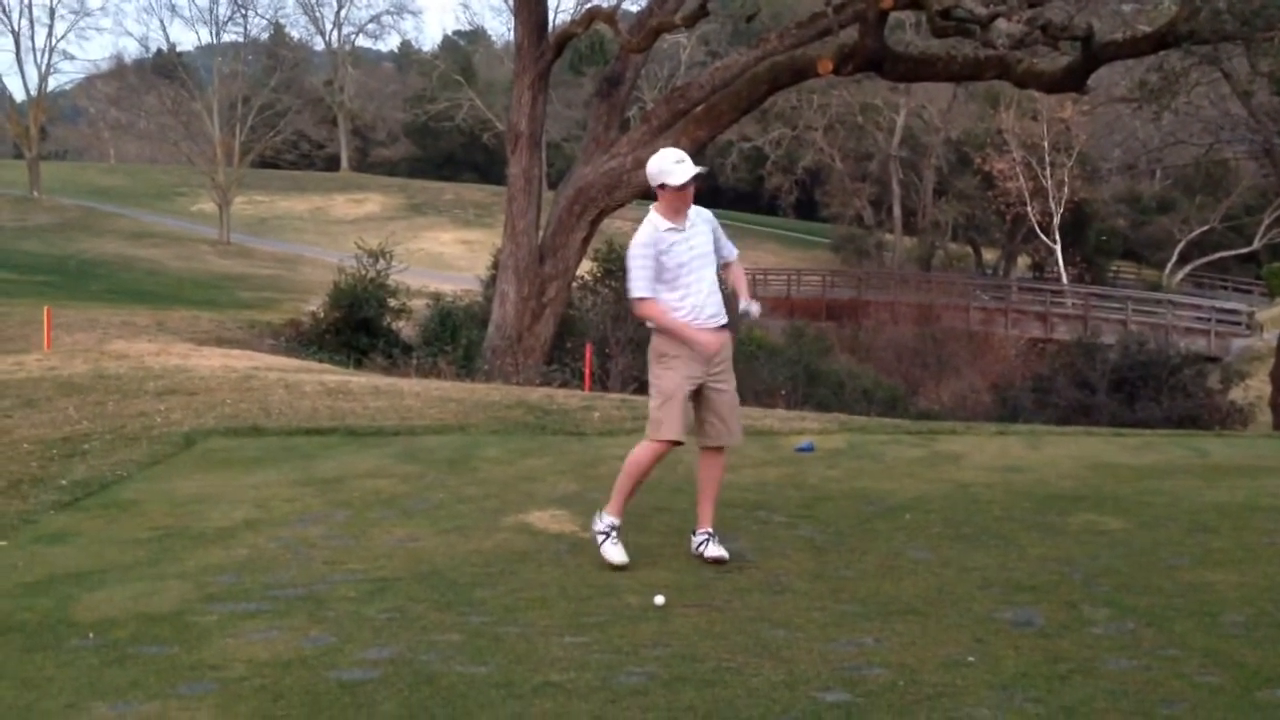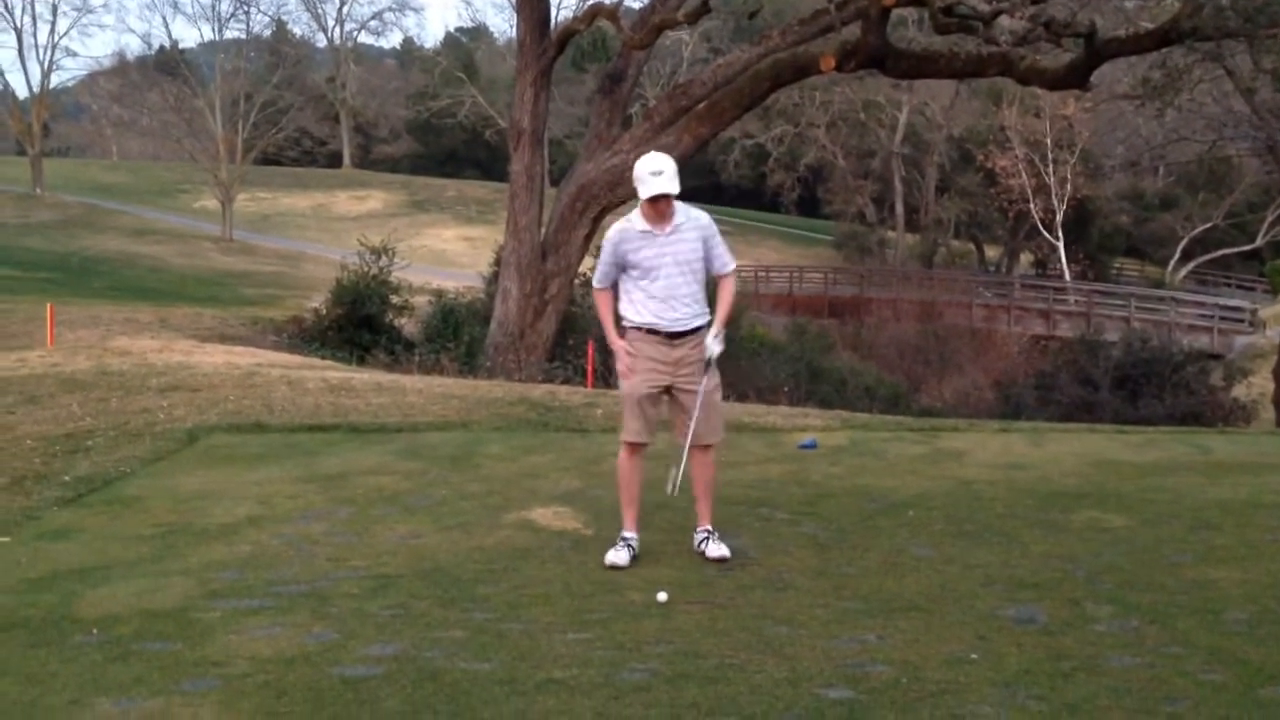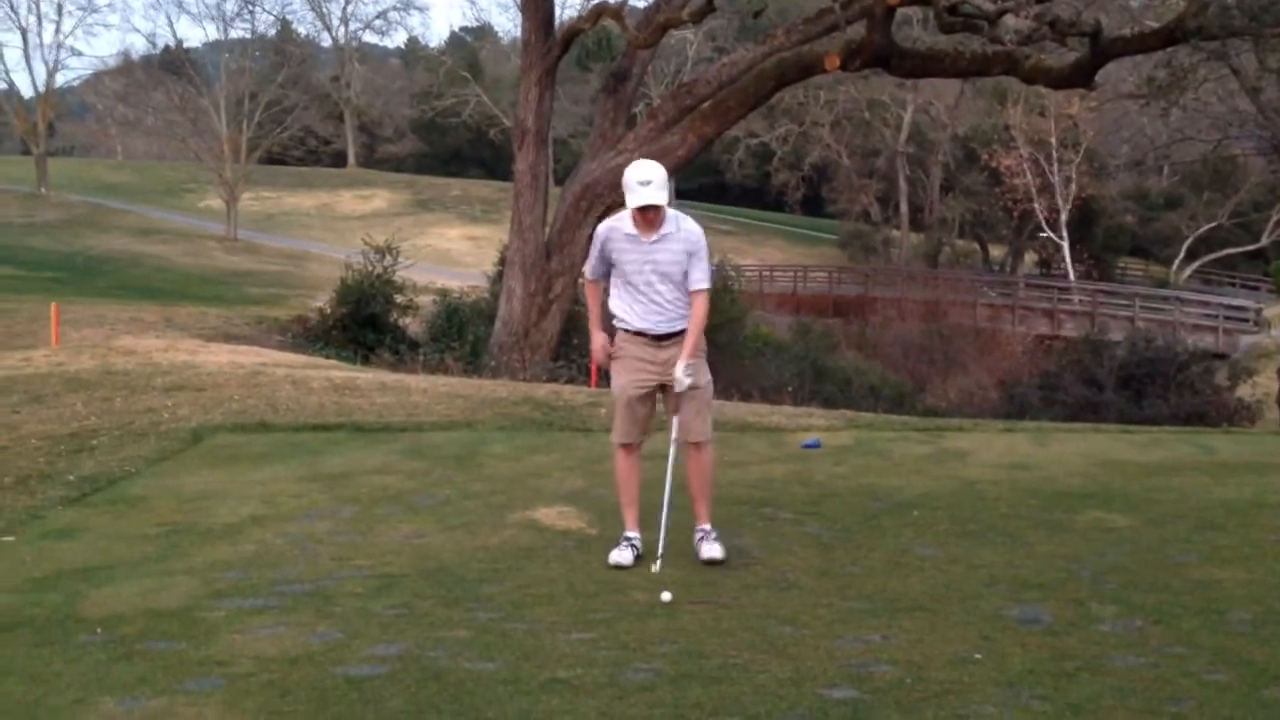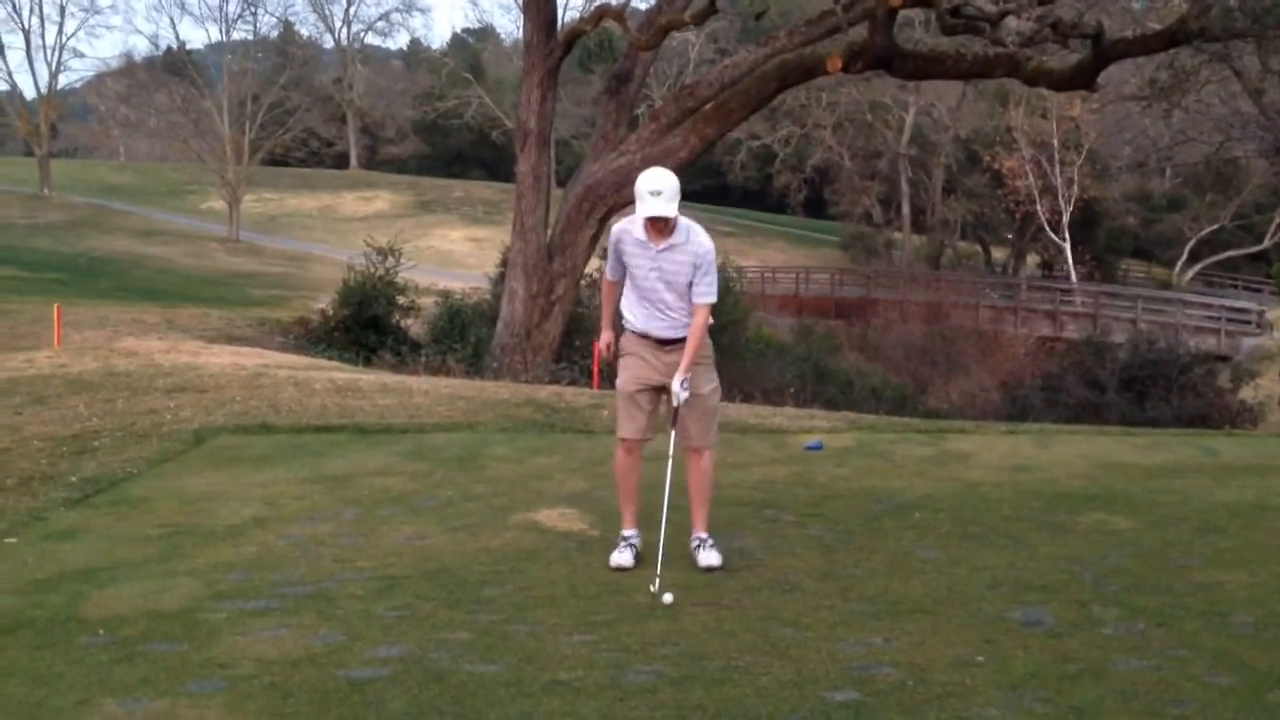
dt=0.3s
person 1, frame 1
left shoulder: (704, 219)
right shoulder: (647, 239)
left elbow: (729, 259)
right elbow: (645, 305)
left wrist: (743, 296)
right wrist: (694, 335)
left hip: (717, 343)
right hip: (674, 348)
left knee: (717, 442)
right knee: (660, 440)
left ankle: (704, 533)
right ankle: (609, 519)
person 1, frame 2
left shoulder: (700, 224)
right shoulder: (621, 234)
left elbow: (726, 275)
right elbow: (601, 289)
left wrist: (717, 327)
right wrist: (614, 340)
left hip: (694, 343)
right hip: (644, 345)
left knee: (702, 441)
right knee: (632, 442)
left ankle: (704, 530)
right ankle: (628, 535)
person 1, frame 3
left shoulder: (690, 233)
right shoulder: (608, 232)
left elbow: (700, 299)
right elbow: (594, 278)
left wrist: (686, 357)
right wrist: (596, 329)
left hip: (682, 342)
right hip: (632, 345)
left knee: (697, 440)
right knee: (627, 443)
left ankle: (704, 529)
right ankle: (631, 534)
person 1, frame 4
left shoulder: (700, 245)
right shoulder: (621, 233)
left elbow: (701, 312)
left wrist: (683, 371)
right wrist: (606, 327)
left hip: (689, 347)
right hip: (639, 346)
left knee: (699, 445)
right knee: (628, 441)
left ankle: (701, 535)
right ankle: (629, 533)
